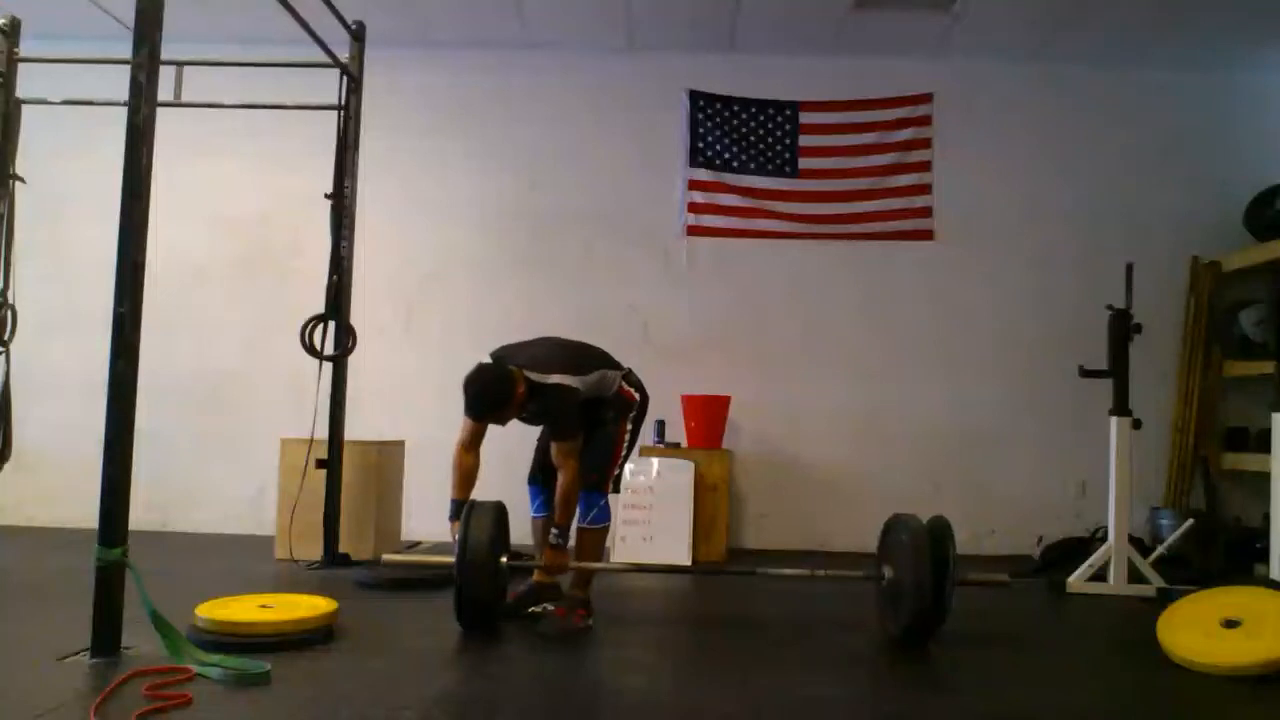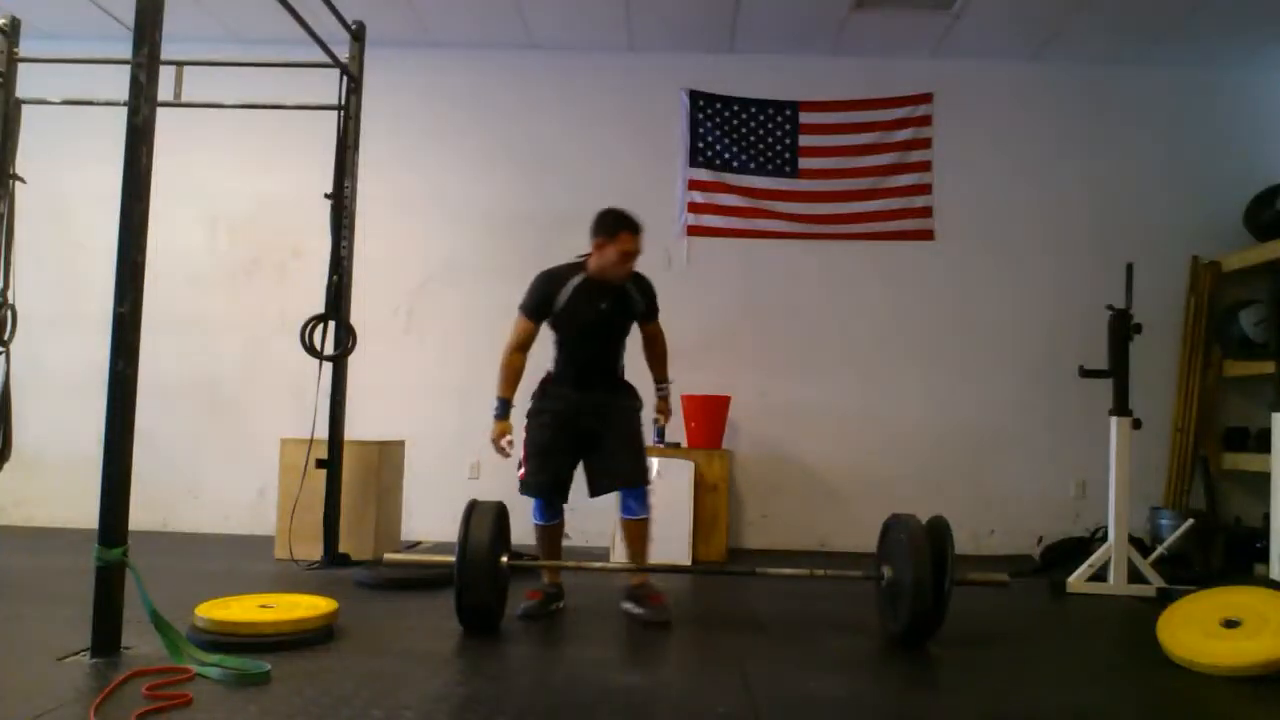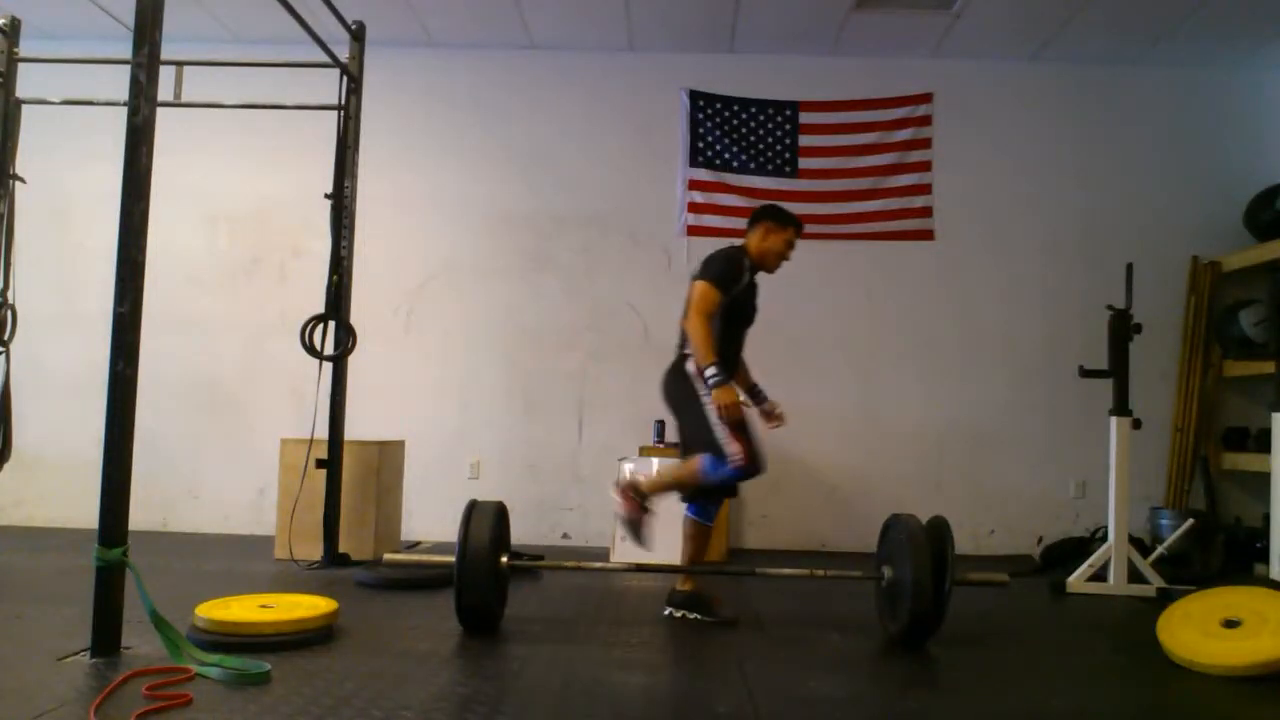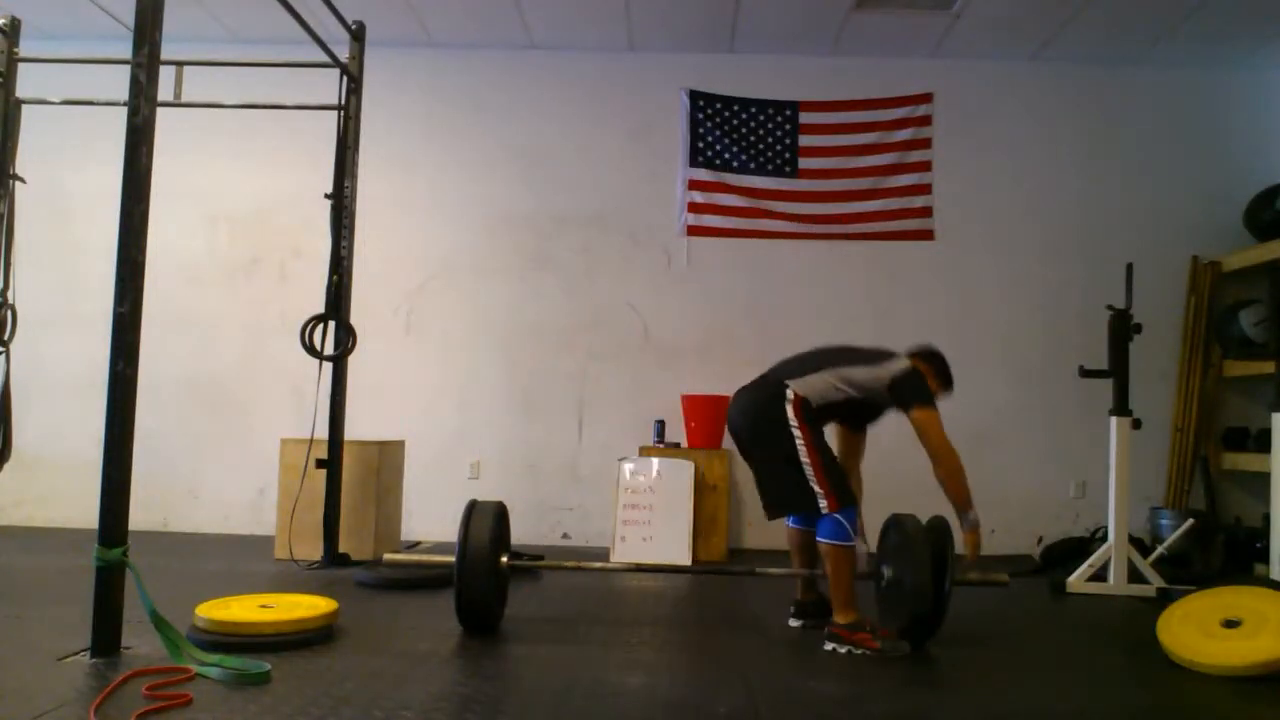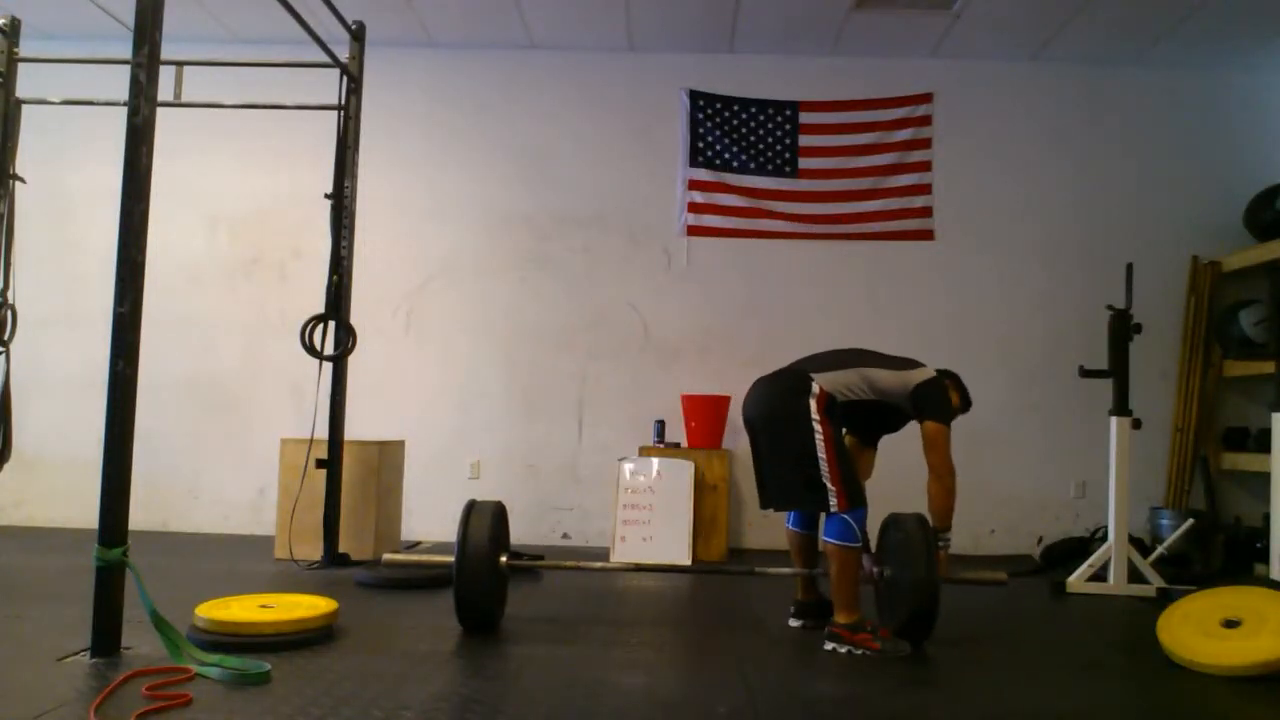
dt=0.7s
person 1, frame 1
left shoulder: (557, 393)
right shoulder: (491, 378)
left elbow: (567, 471)
right elbow: (466, 447)
left wrist: (558, 541)
right wrist: (457, 515)
left hip: (618, 400)
right hip: (581, 401)
left knee: (591, 488)
right knee: (540, 483)
left ankle: (578, 598)
right ankle: (544, 585)
person 1, frame 2
left shoulder: (638, 290)
right shoulder: (554, 284)
left elbow: (654, 339)
right elbow: (517, 348)
left wrist: (662, 391)
right wrist: (502, 412)
left hip: (613, 395)
right hip: (560, 395)
left knee: (632, 484)
right knee: (546, 492)
left ankle: (638, 585)
right ankle: (551, 587)
person 1, frame 3
left shoulder: (748, 282)
right shoulder: (727, 262)
right elbow: (695, 318)
left wrist: (761, 398)
right wrist: (719, 380)
left hip: (716, 384)
right hip: (696, 376)
left knee: (711, 489)
right knee: (736, 459)
left ankle: (685, 591)
right ankle: (639, 489)
person 1, frame 4
left shoulder: (865, 391)
right shoulder: (907, 376)
left elbow: (849, 463)
right elbow: (942, 456)
left wrist: (854, 531)
right wrist: (969, 521)
left hip: (747, 406)
right hip: (776, 410)
left knee: (807, 497)
right knee: (835, 505)
left ankle: (807, 602)
right ankle: (845, 626)
person 1, frame 5
left shoulder: (878, 405)
right shoulder: (931, 387)
left elbow: (855, 474)
right elbow: (941, 474)
left wrist: (861, 549)
right wrist: (940, 541)
left hip: (763, 398)
right hip: (796, 403)
left knee: (803, 499)
right knee: (844, 506)
left ankle: (807, 602)
right ankle: (846, 625)
